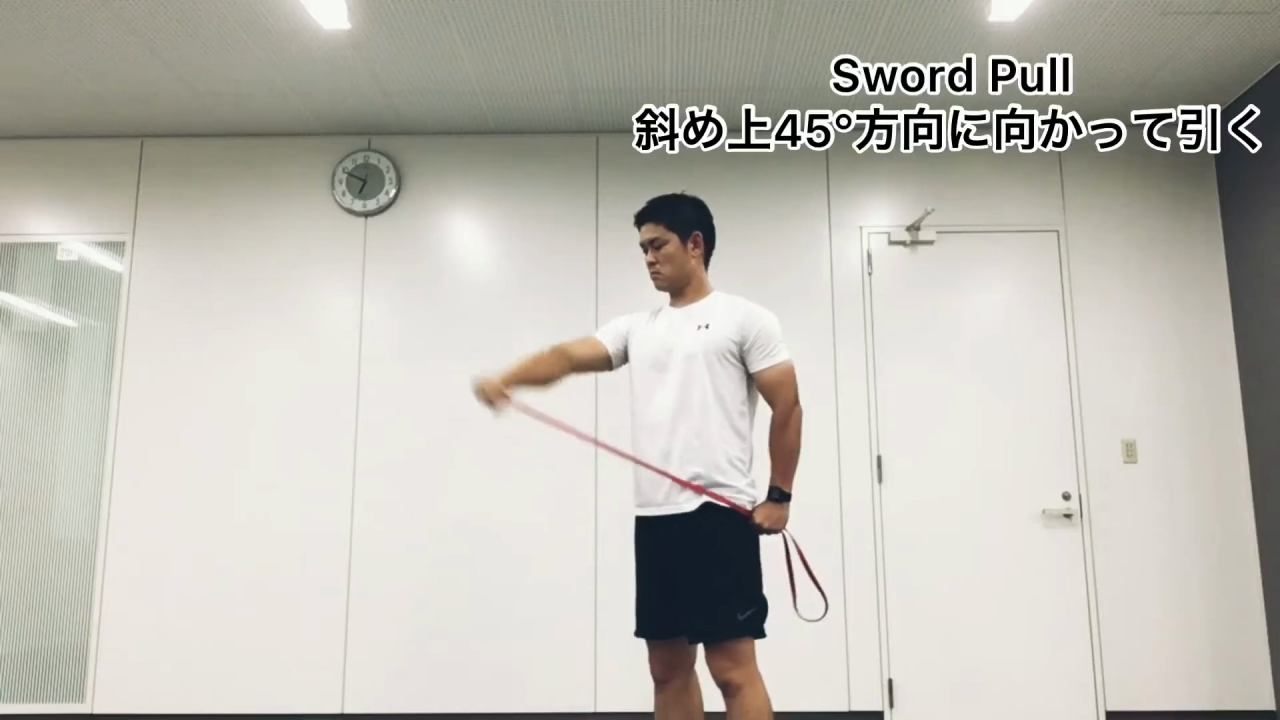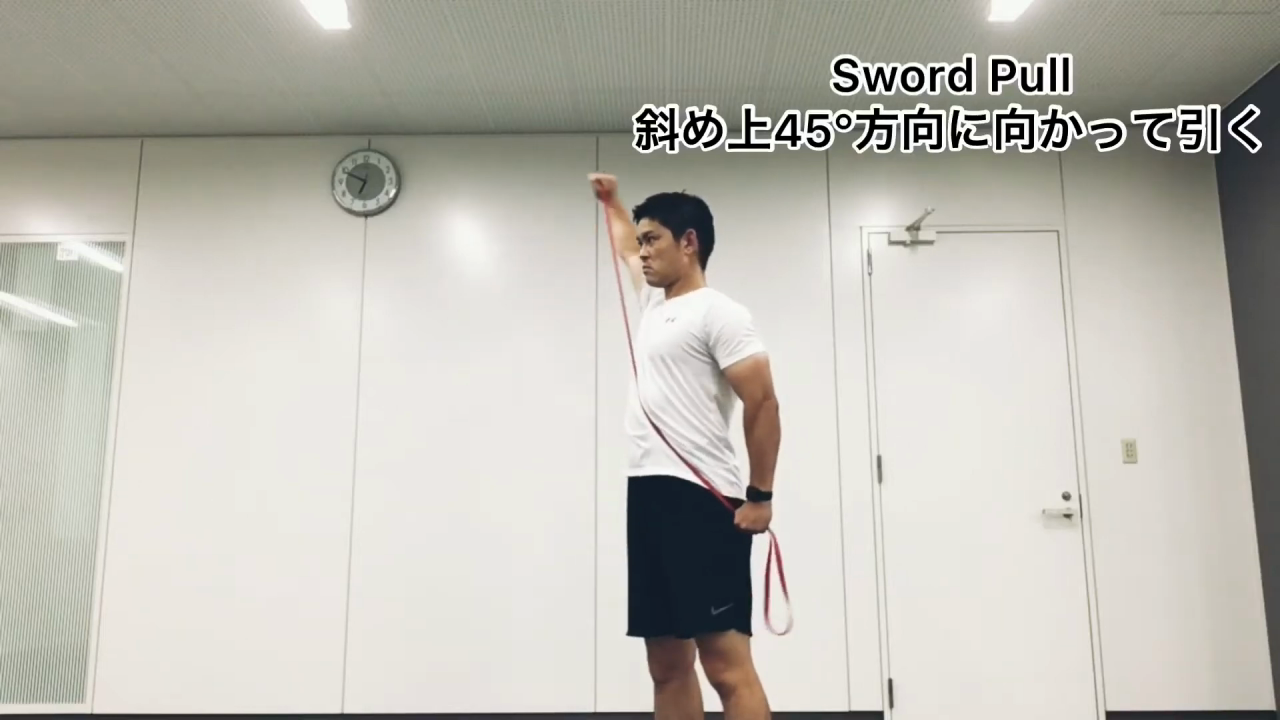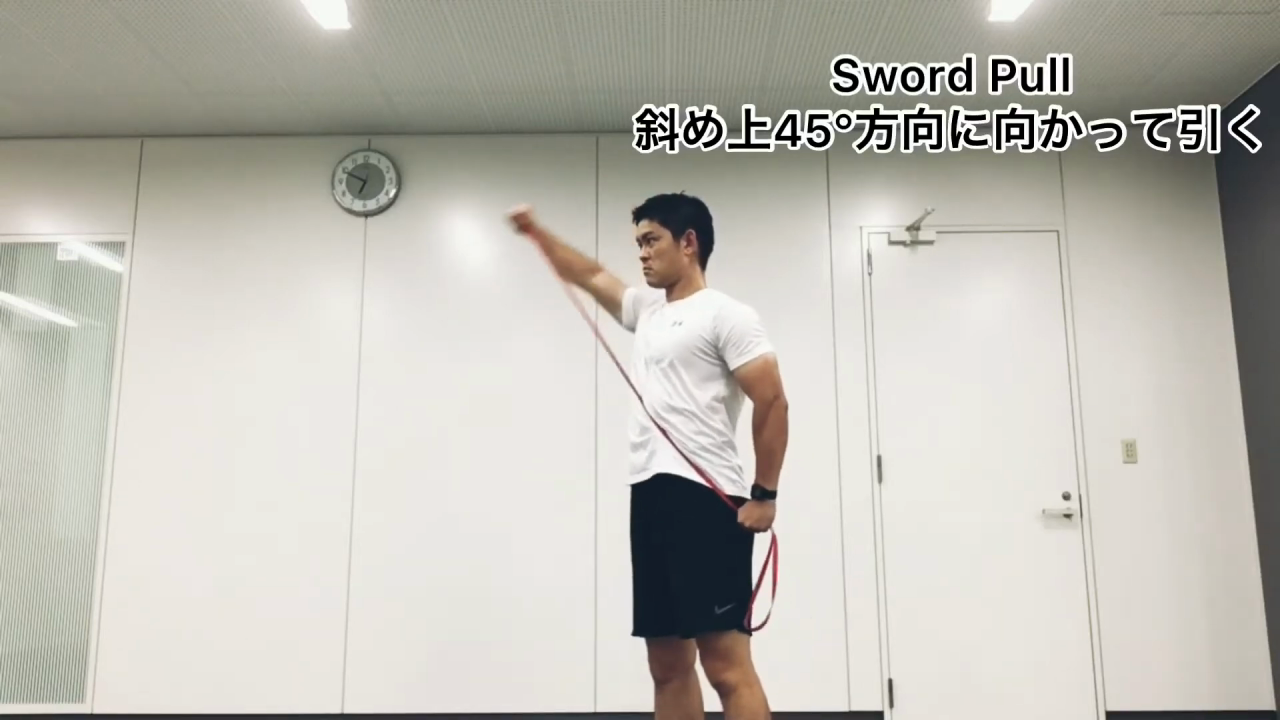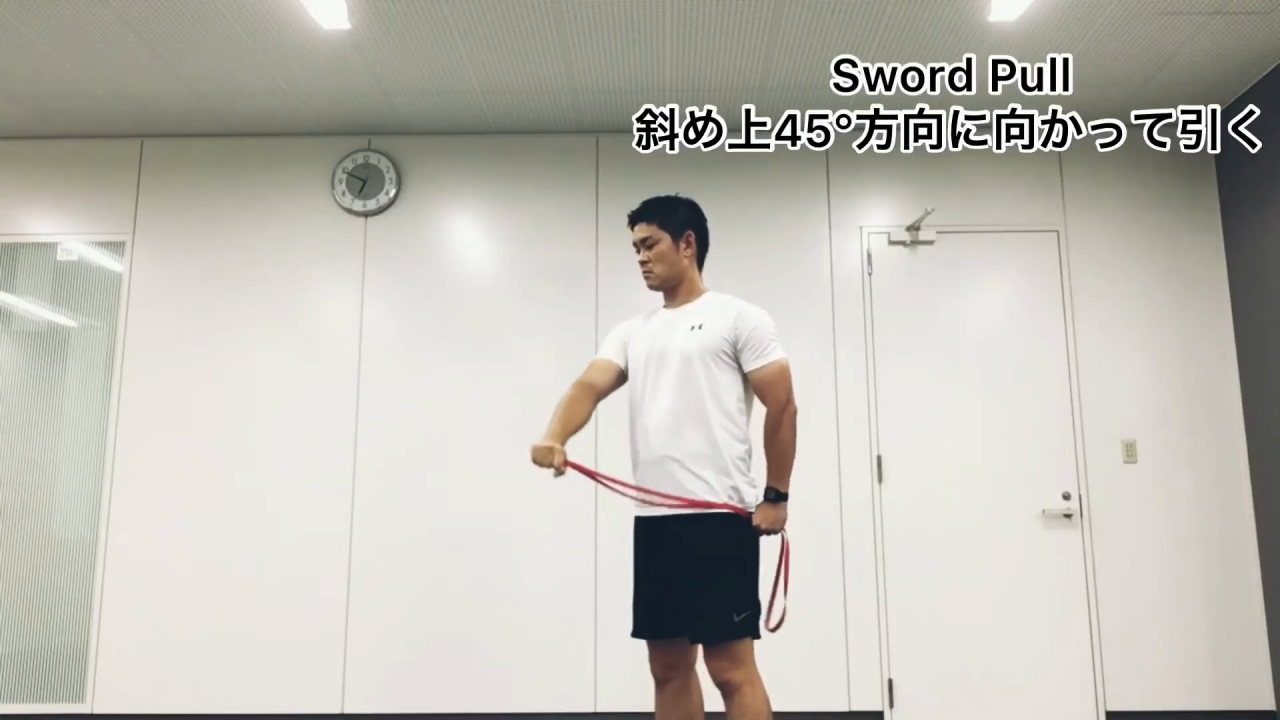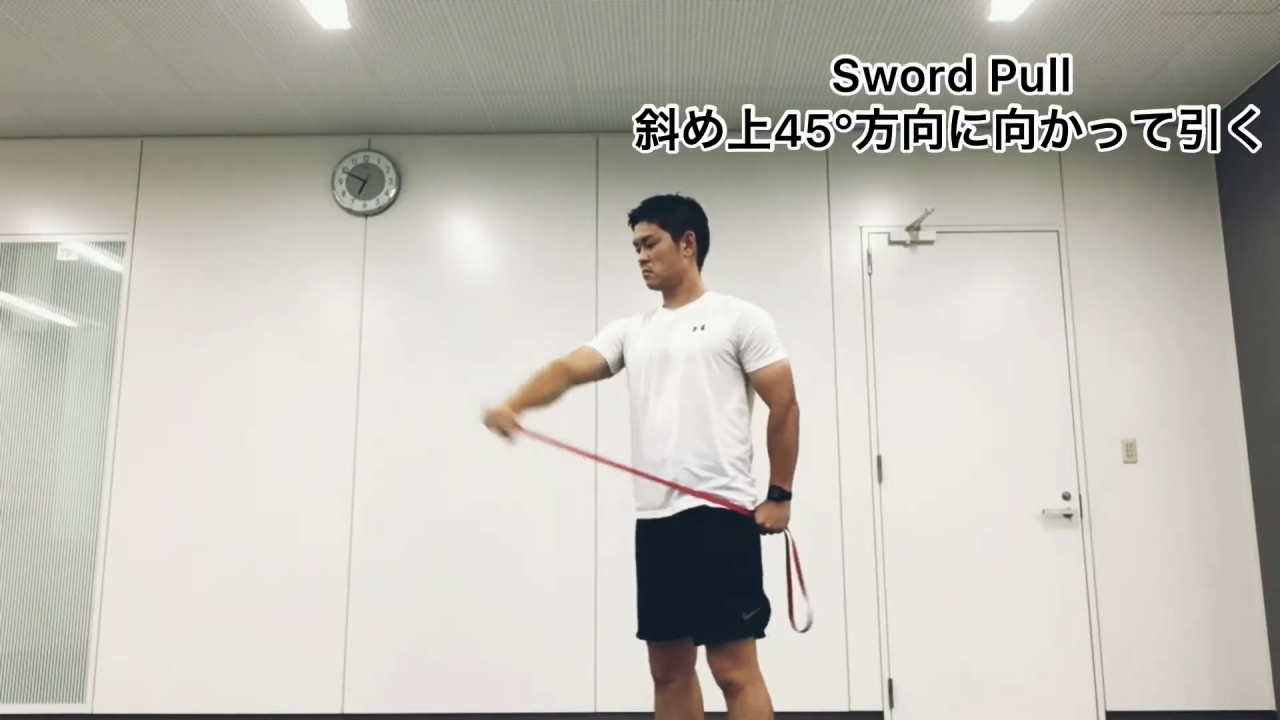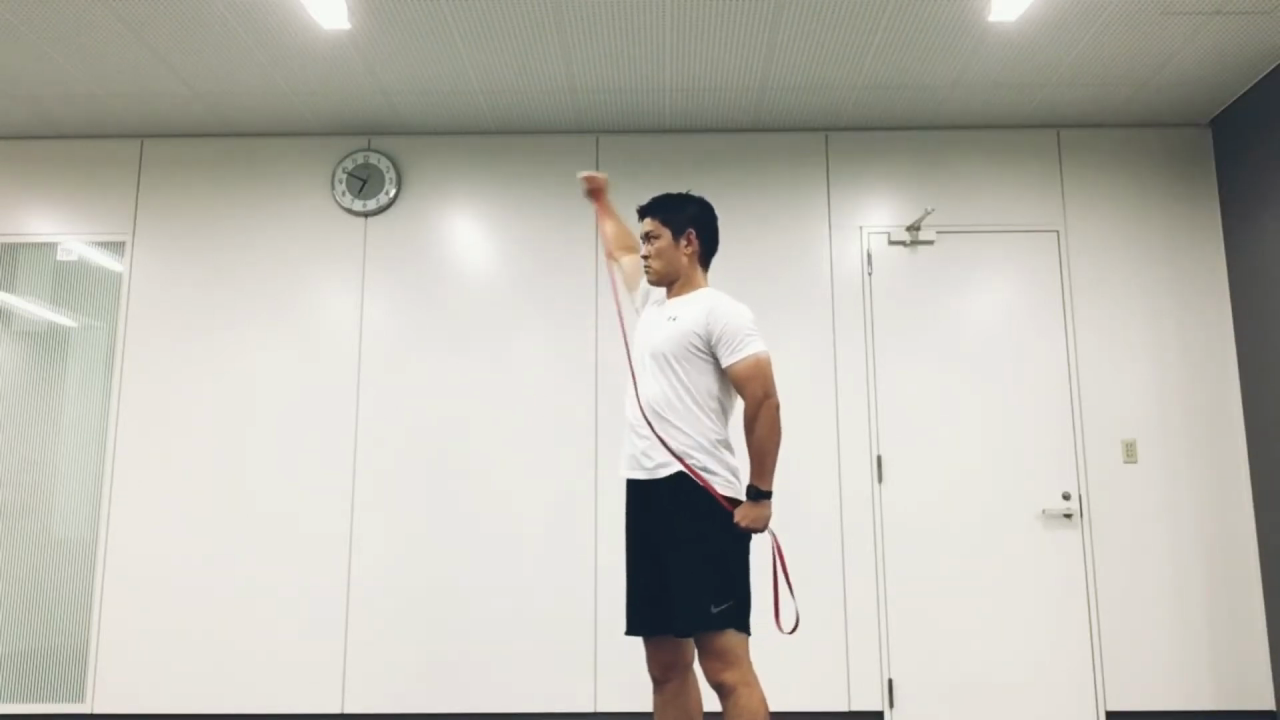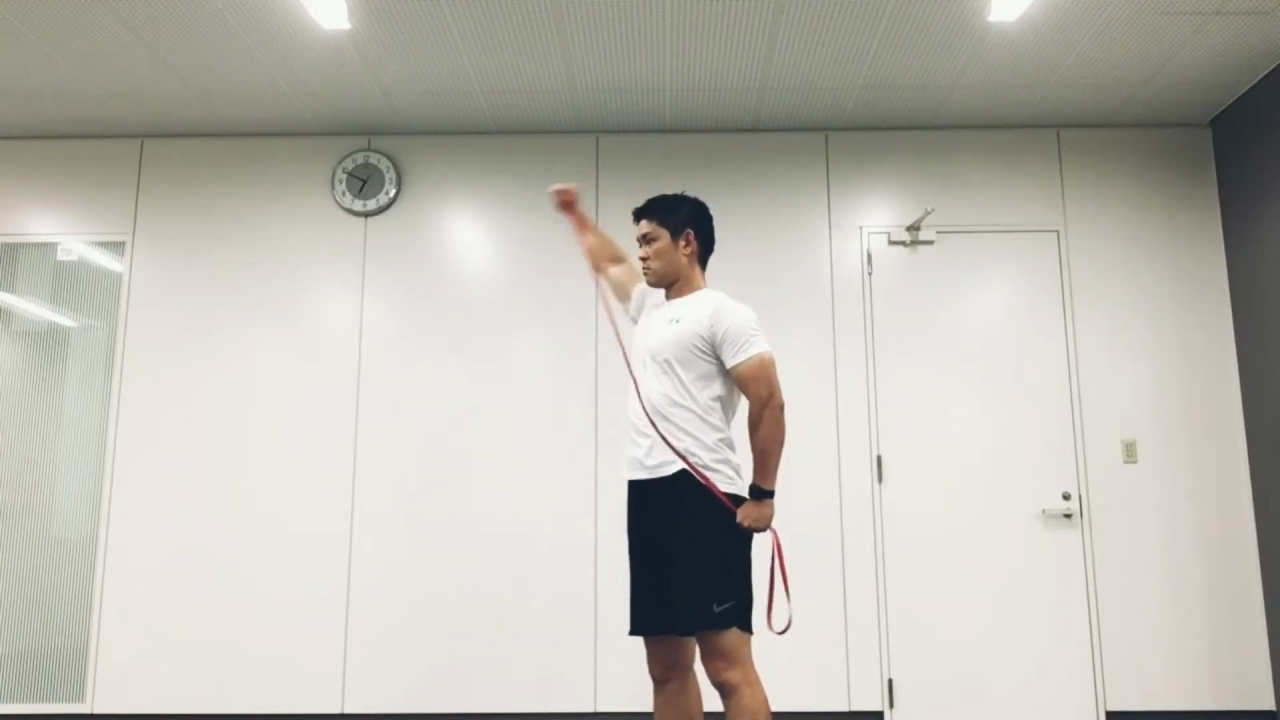
dt=0.7s
person 1, frame 1
left shoulder: (745, 319)
right shoulder: (638, 326)
left elbow: (788, 407)
right elbow: (567, 357)
left wrist: (778, 496)
right wrist: (508, 380)
left hip: (717, 514)
right hip: (655, 516)
left knee: (733, 668)
right knee: (669, 667)
person 1, frame 2
left shoulder: (717, 313)
right shoulder: (655, 302)
left elbow: (762, 403)
right elbow: (627, 250)
left wrist: (759, 496)
right wrist: (611, 203)
left hip: (700, 501)
right hip: (649, 496)
left knee: (726, 663)
right knee: (668, 664)
person 1, frame 3
left shoulder: (724, 314)
right shoulder: (648, 309)
left elbow: (772, 404)
right elbow: (589, 274)
left wrist: (764, 494)
right wrist: (536, 232)
left hip: (704, 502)
right hip: (652, 498)
left knee: (726, 663)
right knee: (667, 663)
person 1, frame 4
left shoulder: (738, 318)
right shoulder: (632, 332)
left elbow: (782, 407)
right elbow: (589, 386)
left wrist: (775, 497)
right wrist: (554, 439)
left hip: (718, 516)
right hip: (653, 518)
left knee: (730, 667)
right knee: (669, 666)
person 1, frame 5
left shoulder: (740, 319)
right shoulder: (632, 330)
left elbow: (785, 406)
right elbow: (568, 369)
left wrist: (779, 495)
right wrist: (514, 404)
left hip: (719, 514)
right hip: (655, 518)
left knee: (734, 668)
right knee: (669, 668)
person 1, frame 6
left shoulder: (718, 312)
right shoulder: (654, 304)
left elbow: (763, 403)
right elbow: (619, 251)
left wrist: (758, 495)
right wrist: (601, 201)
left hip: (697, 501)
right hip: (647, 496)
left knee: (725, 663)
right knee: (667, 664)
person 1, frame 7
left shoulder: (722, 313)
right shoulder: (650, 306)
left elbow: (768, 403)
right elbow: (607, 261)
left wrist: (762, 494)
right wrist: (576, 214)
left hip: (699, 500)
right hip: (649, 497)
left knee: (727, 663)
right knee: (666, 663)
